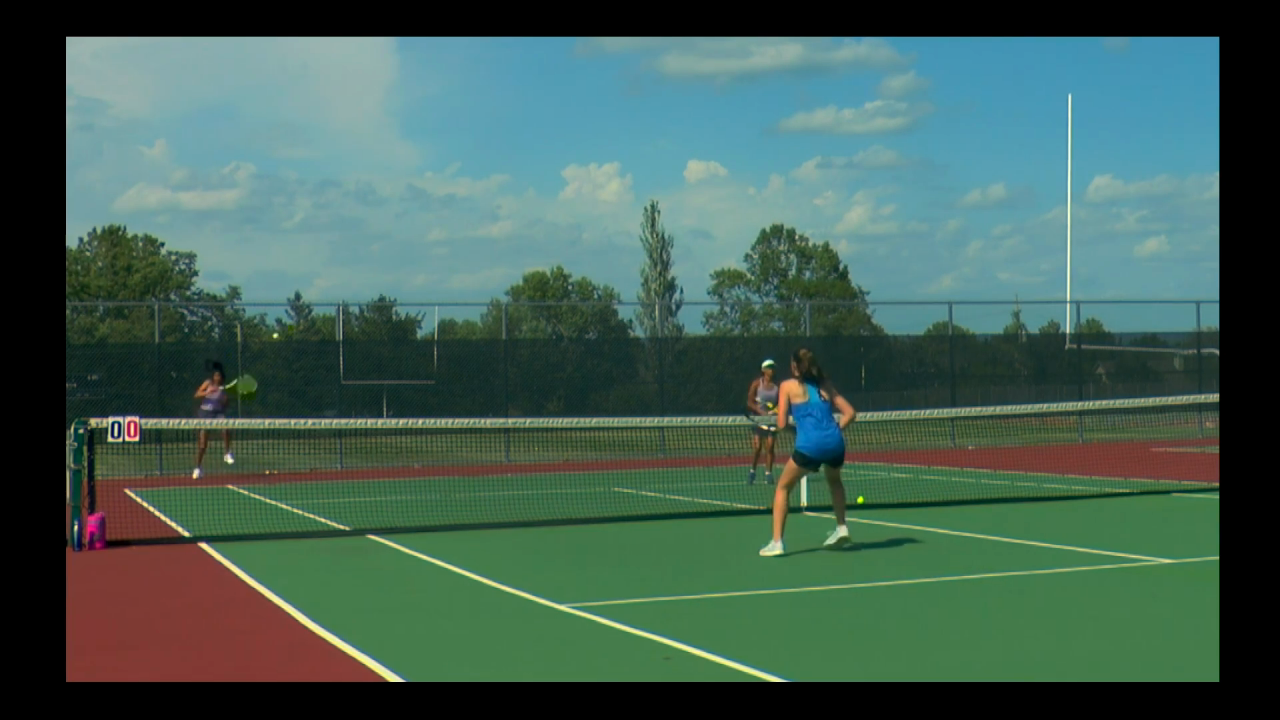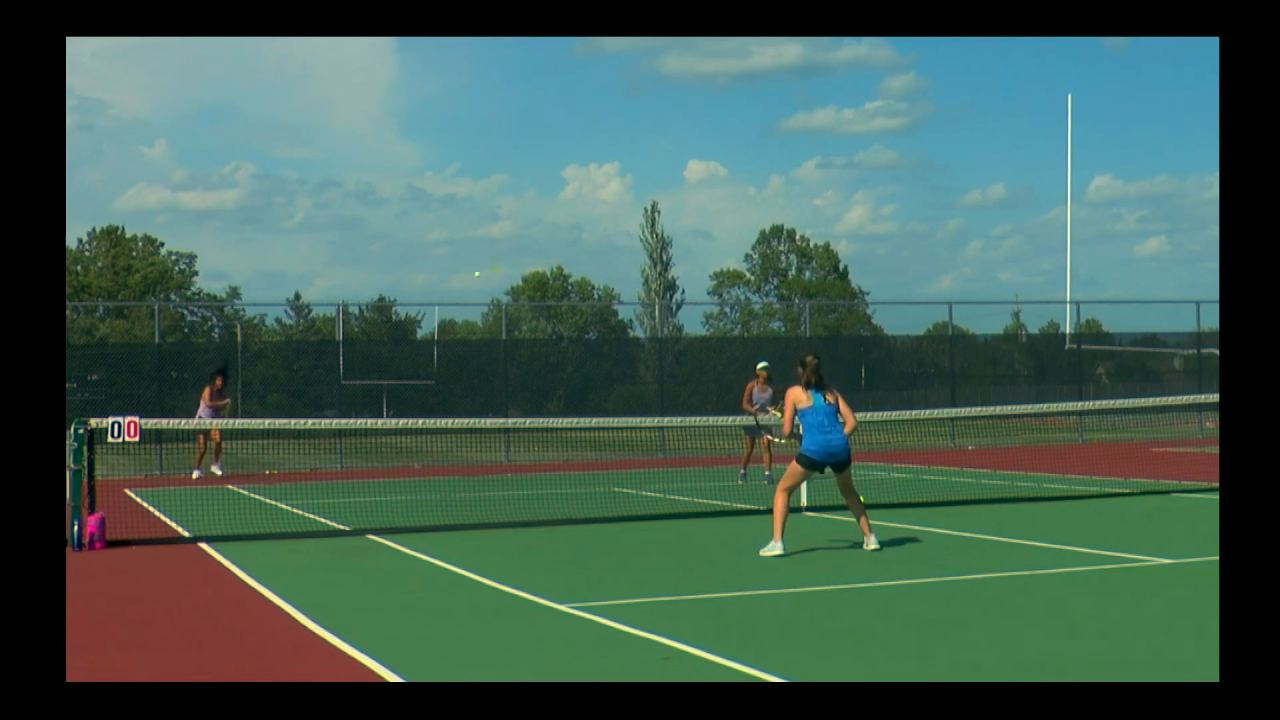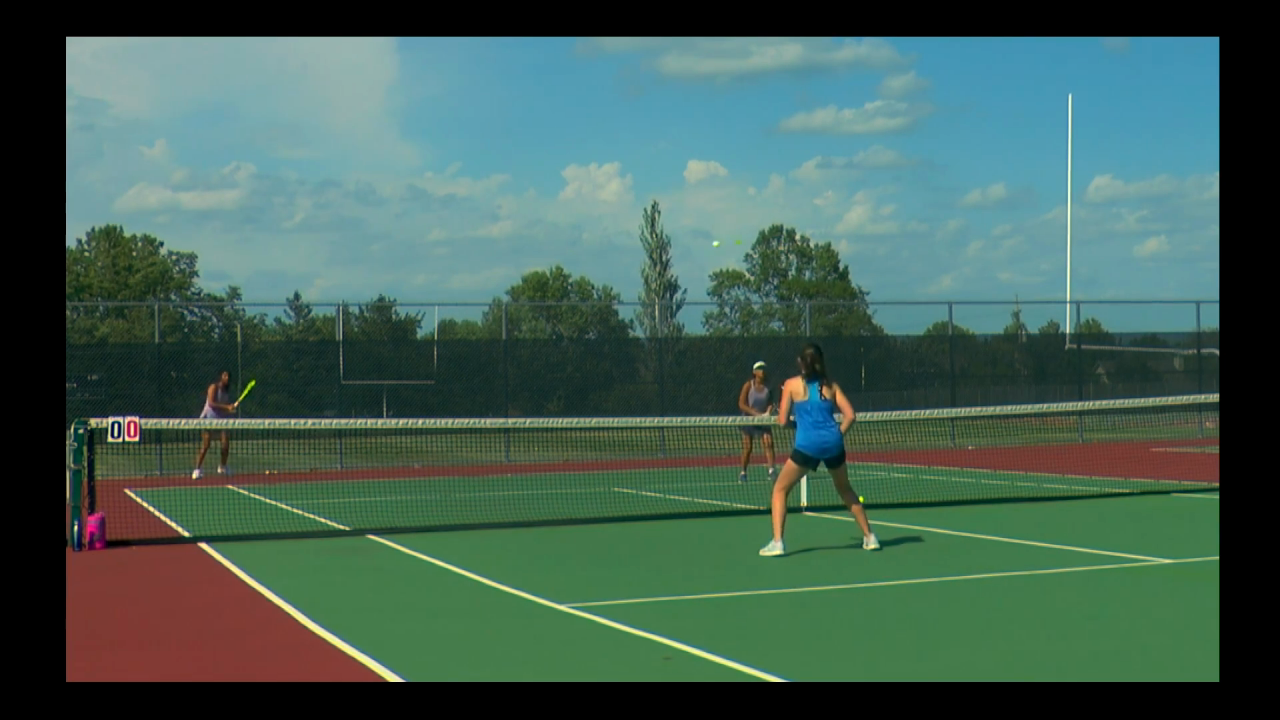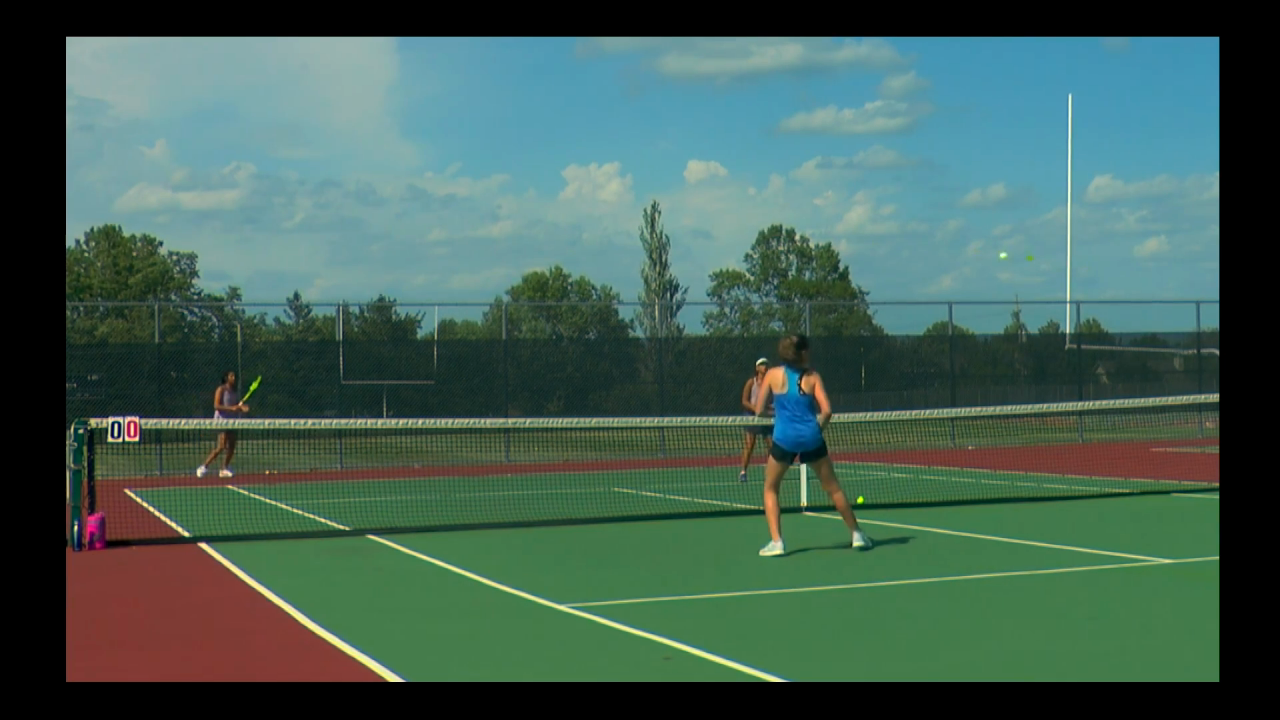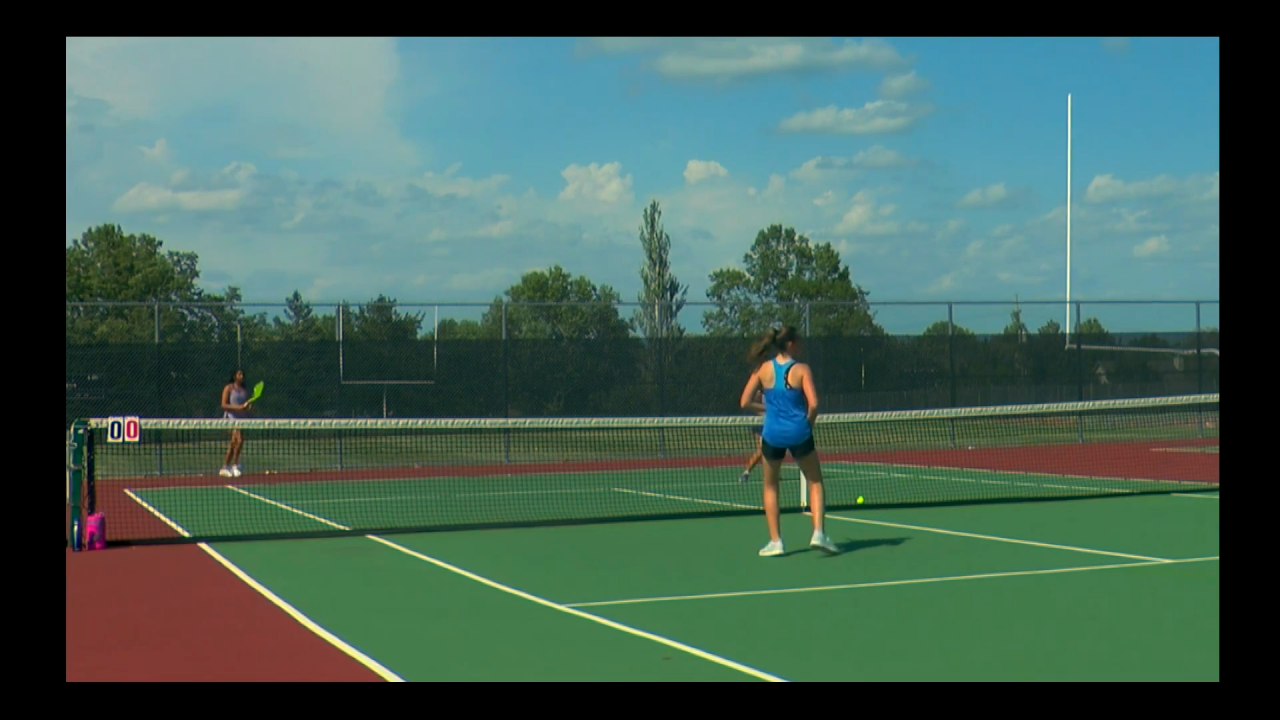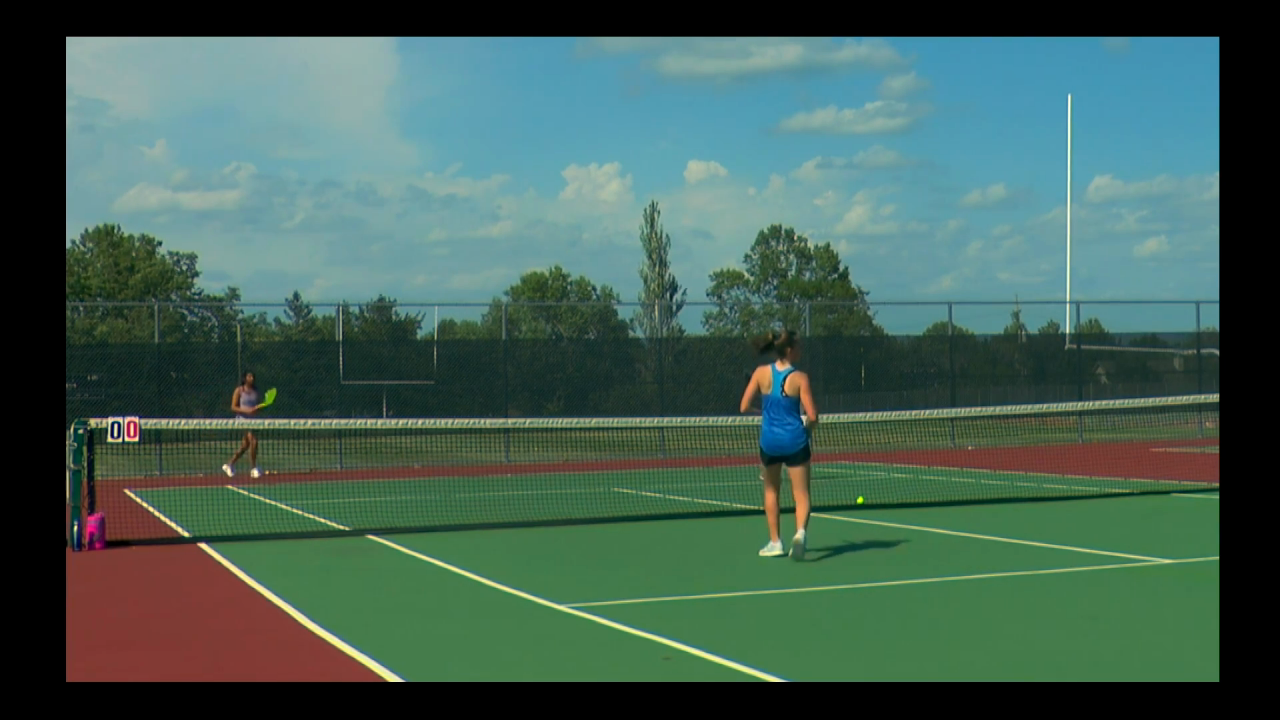
dt=0.2s
person 1, frame 1
left shoulder: (788, 386)
right shoulder: (824, 384)
left elbow: (782, 424)
right elbow: (850, 413)
left hip: (809, 446)
right hip: (834, 443)
left knee: (783, 488)
right knee: (834, 480)
left ankle: (776, 542)
right ankle: (841, 527)
person 1, frame 2
left shoulder: (793, 392)
right shoulder: (831, 391)
left elbow: (787, 430)
right elbow: (852, 422)
left wrist: (799, 437)
left hip: (813, 450)
right hip: (840, 447)
left knee: (782, 490)
right knee: (848, 490)
left ankle: (777, 542)
right ankle: (870, 537)
person 1, frame 3
left shoulder: (791, 384)
right shoulder: (830, 384)
left elbow: (783, 421)
right elbow: (850, 415)
left hip: (807, 445)
right hip: (833, 443)
left knee: (780, 490)
right knee: (846, 491)
left ankle: (777, 543)
right ankle: (869, 537)
person 1, frame 4
left shoulder: (772, 375)
right shoulder: (813, 377)
left elbow: (759, 410)
right elbow: (826, 411)
right wrist: (819, 428)
left hip: (783, 440)
right hip: (810, 438)
left knee: (770, 489)
right knee: (832, 487)
left ankle: (776, 542)
right ankle: (856, 534)
person 1, frame 5
left shoulder: (763, 368)
right shoulder: (802, 370)
left elbow: (745, 402)
right elbow: (813, 404)
right wrist: (809, 420)
left hip: (772, 433)
right hip: (799, 433)
left knee: (770, 487)
right knee: (815, 483)
left ankle: (775, 542)
right ankle: (818, 531)
person 1, frame 6
left shoulder: (761, 373)
right shoulder: (800, 378)
left elbow: (744, 408)
right elbow: (812, 417)
right wrist: (807, 428)
left hip: (769, 440)
right hip: (795, 440)
left knee: (772, 490)
right knee: (802, 494)
left ankle: (775, 542)
right ankle: (800, 533)
